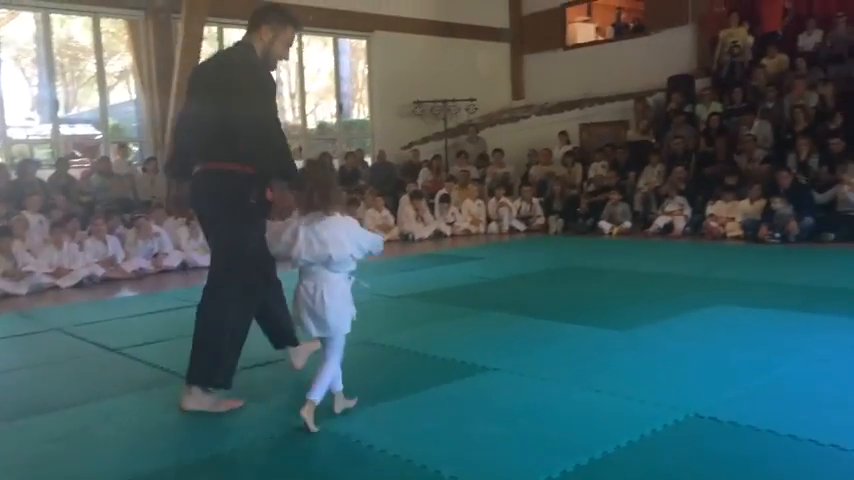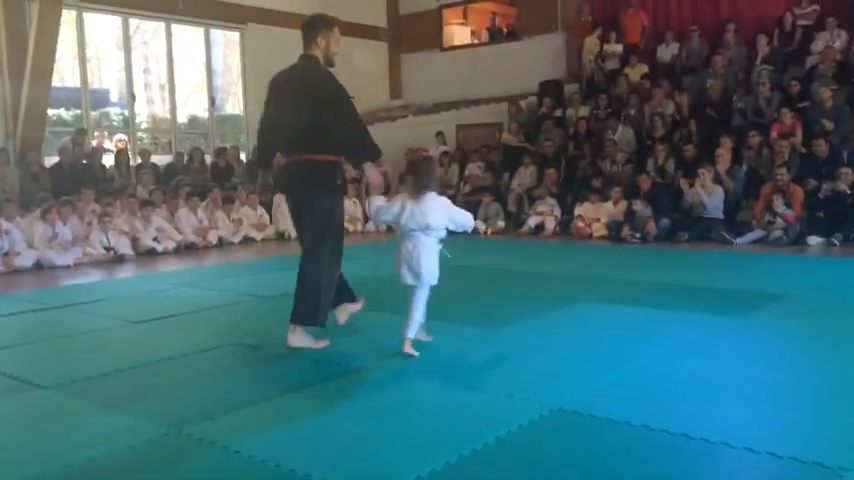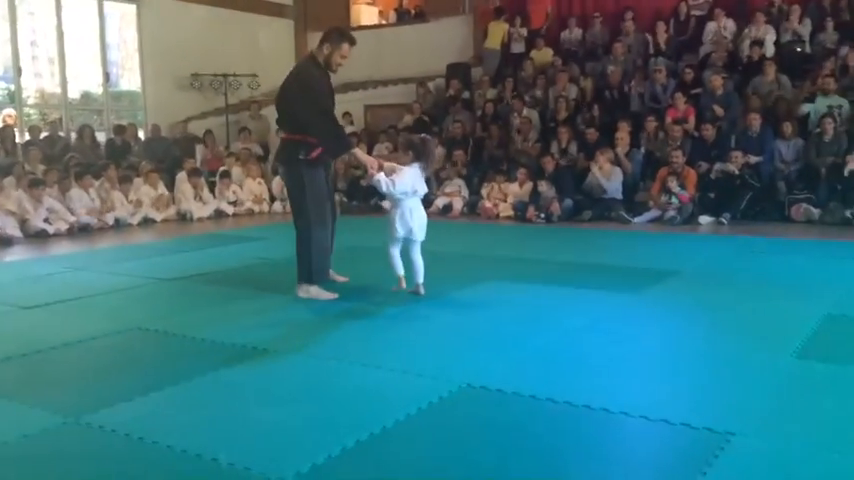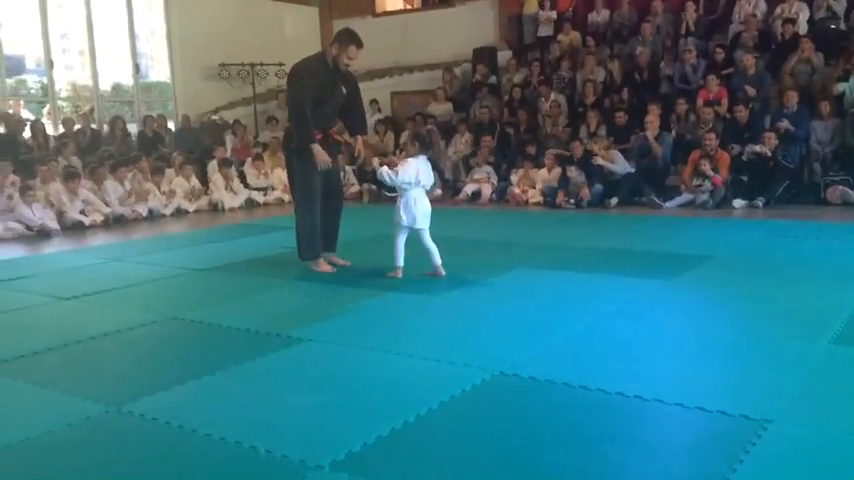
dt=1s
person 1, frame 1
left shoulder: (211, 69)
right shoulder: (251, 72)
left elbow: (187, 130)
right elbow: (264, 135)
left wrist: (184, 172)
right wrist: (288, 182)
left hip: (208, 182)
right hip: (234, 187)
left knee: (258, 269)
right knee: (234, 283)
left ankle: (291, 348)
right ankle: (201, 388)
person 1, frame 2
left shoulder: (280, 80)
right shoulder: (321, 78)
left elbow: (269, 128)
right elbow: (346, 123)
left wrist: (269, 162)
right wrist: (368, 164)
left hip: (292, 171)
right hip: (320, 172)
left knee: (319, 244)
right knee: (322, 248)
left ankle: (342, 302)
right ankle: (301, 327)
person 1, frame 3
left shoulder: (314, 71)
right shoulder: (307, 76)
left elbow: (322, 118)
right elbow: (324, 121)
left wrist: (333, 149)
right wrist: (358, 154)
left hip: (309, 151)
right hip: (301, 153)
left knee: (325, 214)
right knee: (312, 217)
left ankle: (321, 269)
right ankle: (308, 283)
person 1, frame 4
left shoulder: (345, 76)
right shoulder: (305, 71)
left elbow: (352, 108)
right elbow: (299, 114)
left wrist: (358, 137)
right wrist: (314, 148)
left hip: (326, 141)
right hip: (303, 143)
left knee: (333, 198)
right knee: (309, 201)
left ankle: (326, 250)
right ankle: (313, 256)
person 2, frame 1
left shoulder: (297, 227)
right shoulder: (348, 226)
right elbow: (374, 244)
right wrist: (379, 238)
left hip: (308, 292)
right hip: (334, 294)
left knee: (330, 349)
right knee: (333, 355)
left ankle: (338, 398)
right ankle: (309, 406)
person 2, frame 2
left shoulder: (403, 201)
right shoulder: (442, 204)
left elbow: (378, 212)
right elbow: (463, 220)
left wrist: (376, 198)
right wrist: (470, 221)
left hip: (407, 251)
right hip: (427, 253)
left knee: (417, 296)
right knee: (419, 300)
left ankle: (418, 330)
right ankle: (408, 342)
person 2, frame 3
left shoulder: (406, 173)
right shoulder: (418, 170)
left elbow: (389, 186)
right elbow: (397, 171)
left wrist: (375, 175)
right wrist: (382, 166)
left hip: (404, 214)
right hip: (417, 214)
left knee: (394, 249)
right knee: (415, 252)
left ankle: (401, 280)
right ankle: (419, 285)
person 2, frame 4
left shoulder: (409, 163)
right shoulder: (426, 163)
left elbow: (393, 178)
left wrist: (380, 168)
right wrist: (397, 165)
left hip: (408, 203)
right hip: (422, 203)
left knee: (400, 238)
right knee: (426, 239)
left ankle: (398, 270)
right ankle: (438, 267)
